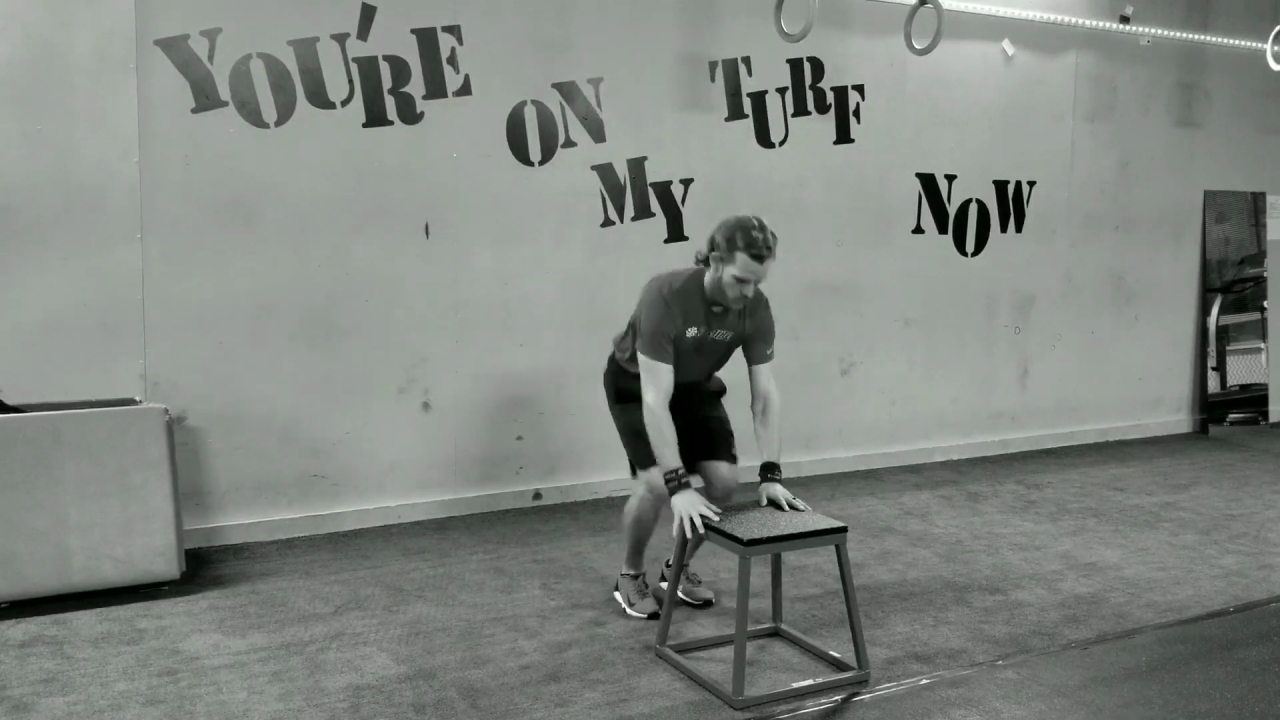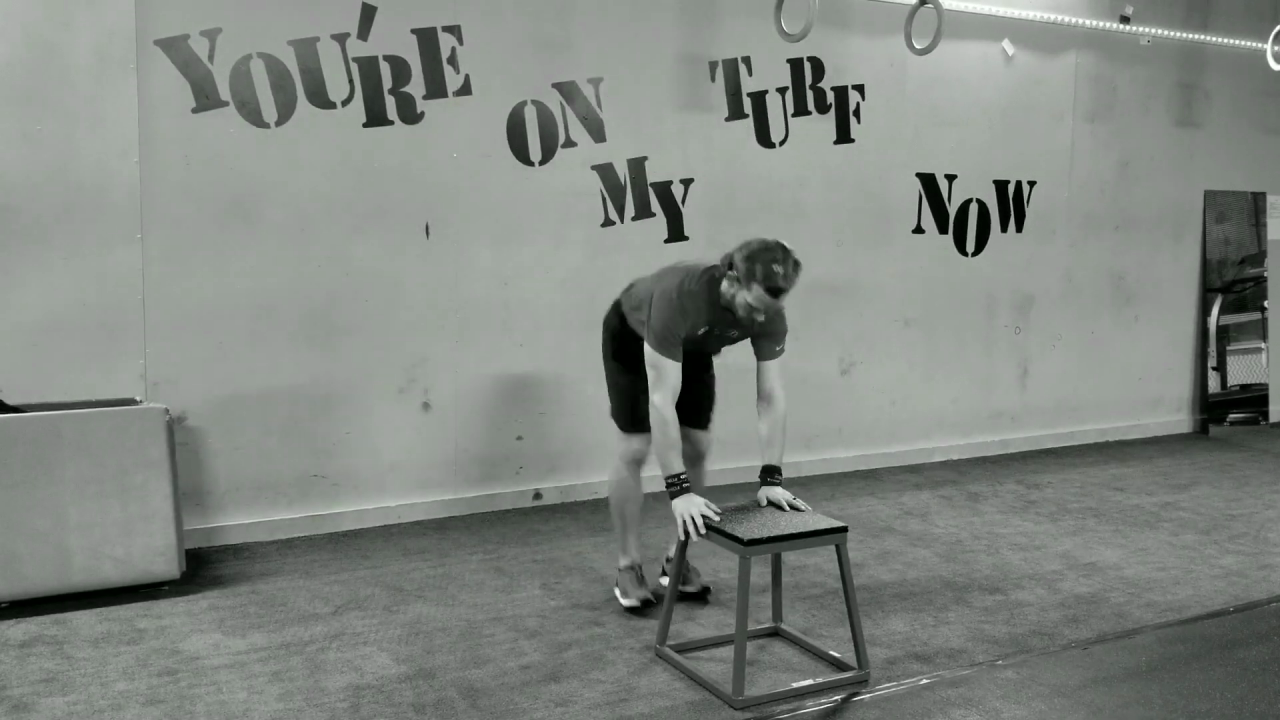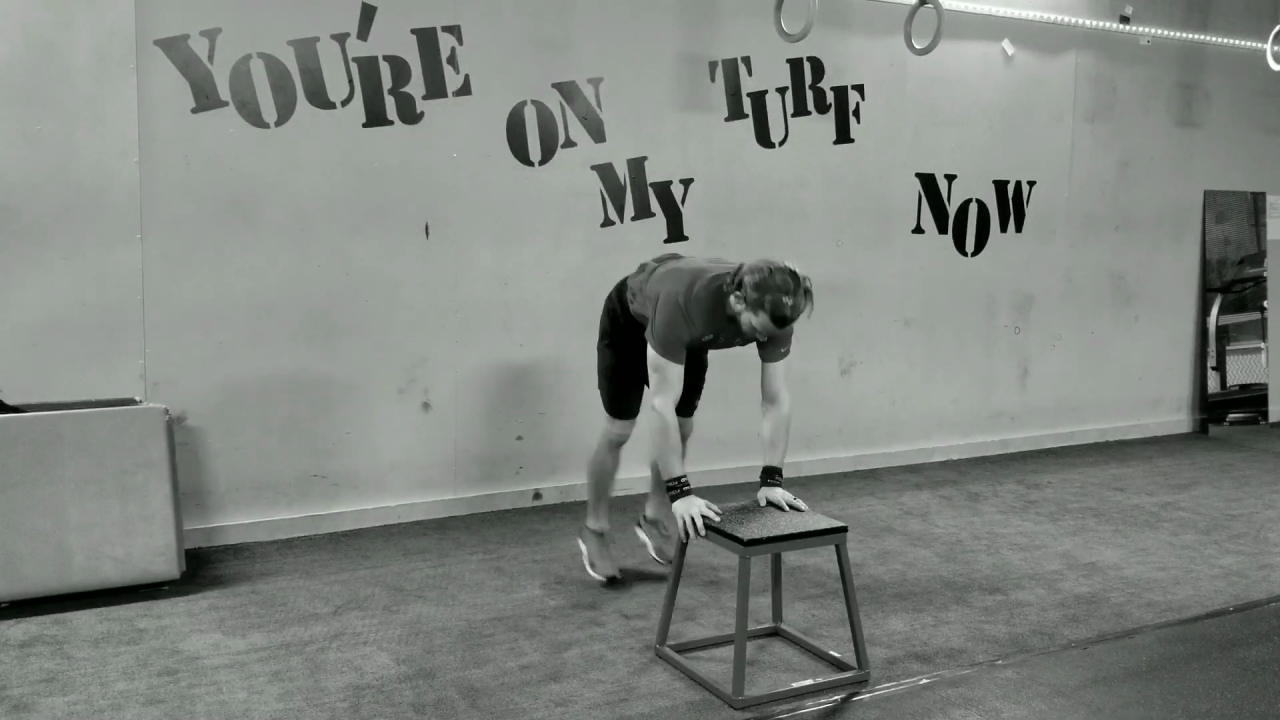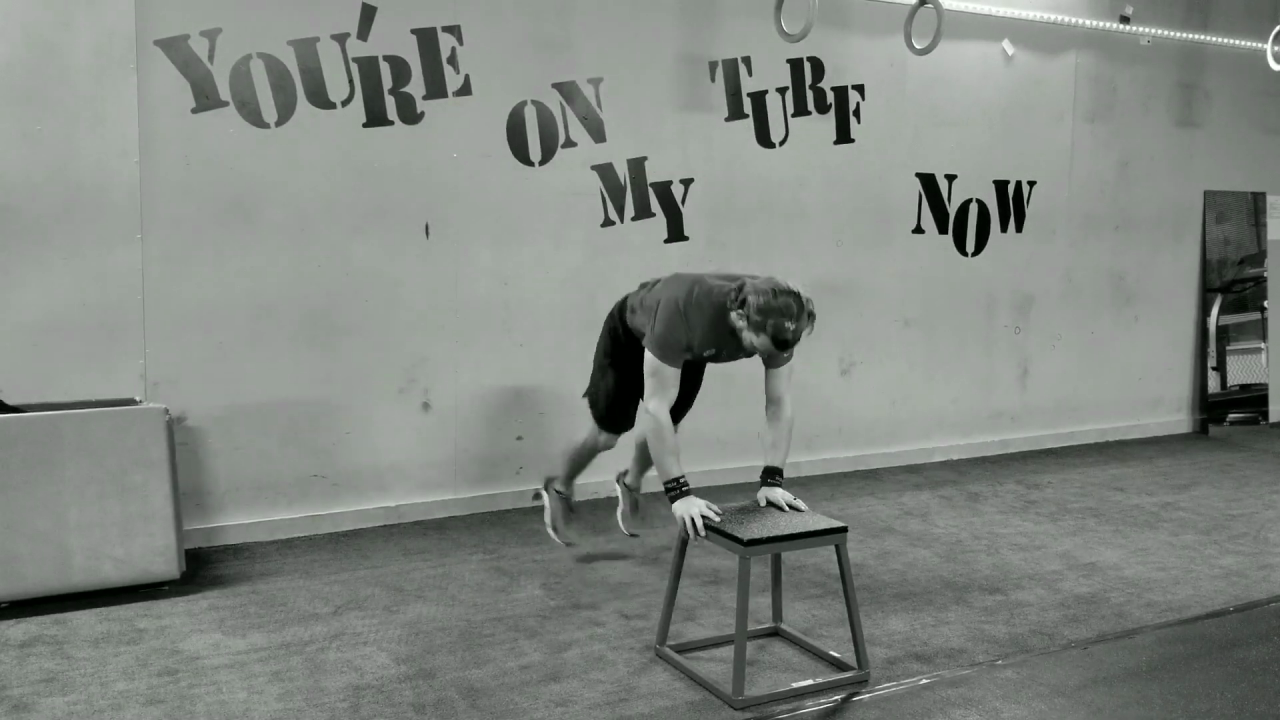
dt=0.1s
person 1, frame 1
left shoulder: (755, 309)
right shoulder: (665, 296)
left elbow: (764, 395)
right elbow: (654, 398)
left wrist: (771, 475)
right wrist: (678, 487)
left hip: (696, 386)
right hip: (633, 381)
left knee: (724, 481)
right knee: (656, 482)
left ankle: (678, 568)
right ankle: (630, 575)
person 1, frame 2
left shoulder: (768, 311)
right shoulder: (678, 292)
left elbow: (770, 395)
right elbow: (661, 397)
left wrist: (771, 477)
right wrist: (679, 490)
left hip: (692, 348)
right hip: (631, 331)
left knee: (697, 447)
right knee: (635, 450)
left ankle: (677, 558)
right ankle: (628, 566)
person 1, frame 3
left shoulder: (776, 318)
right shoulder: (682, 297)
left elbow: (775, 398)
right elbow: (661, 403)
left wrist: (772, 479)
right wrist: (679, 492)
right hip: (633, 317)
left knee: (677, 430)
right knee: (620, 429)
left ankle: (654, 519)
right ankle: (594, 531)
person 1, frame 4
left shoulder: (771, 323)
right shoulder: (684, 309)
left elbow: (780, 403)
right elbow: (655, 405)
left wrist: (773, 480)
right wrist: (679, 493)
right hip: (631, 335)
left knee: (666, 428)
right knee: (605, 435)
left ankle: (630, 484)
right ankle: (559, 490)
